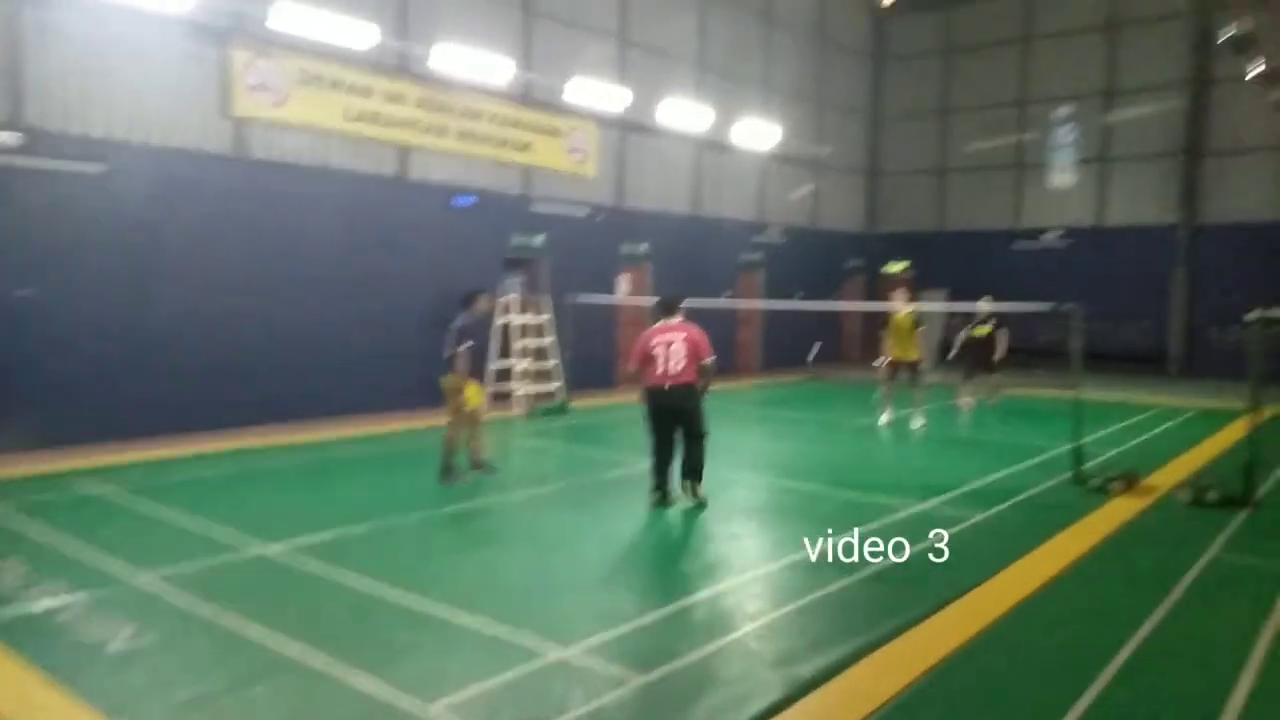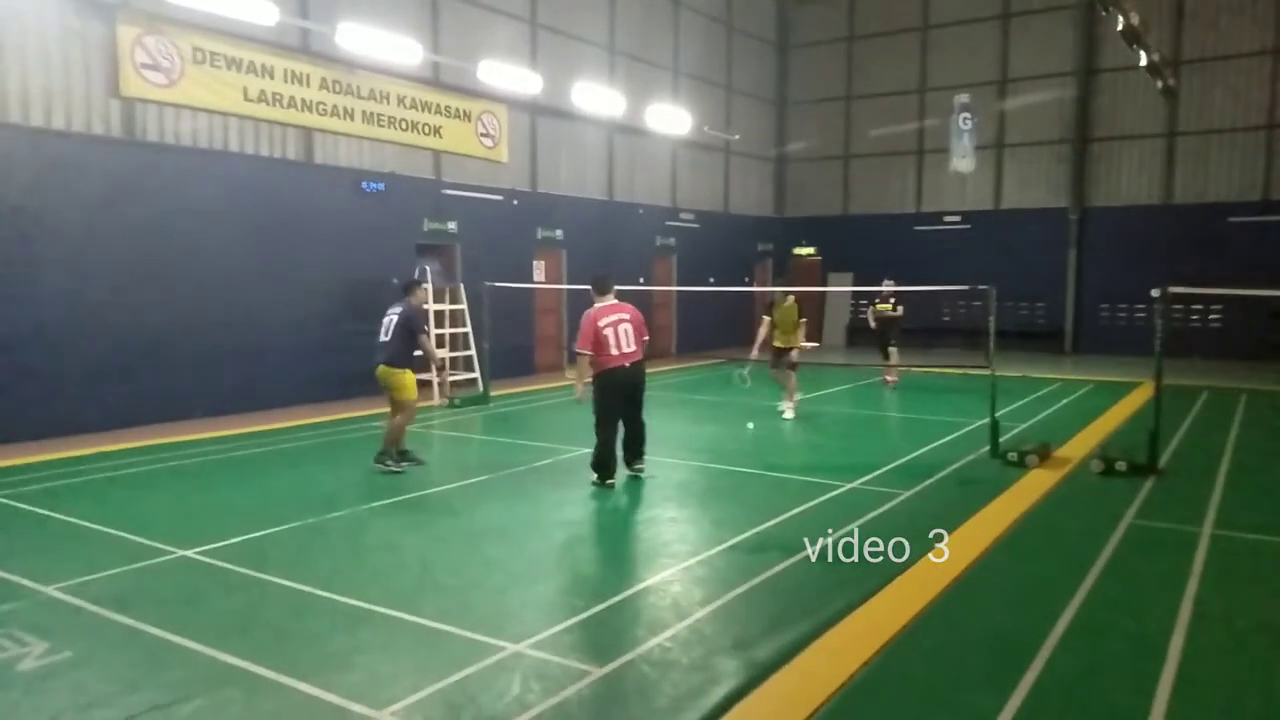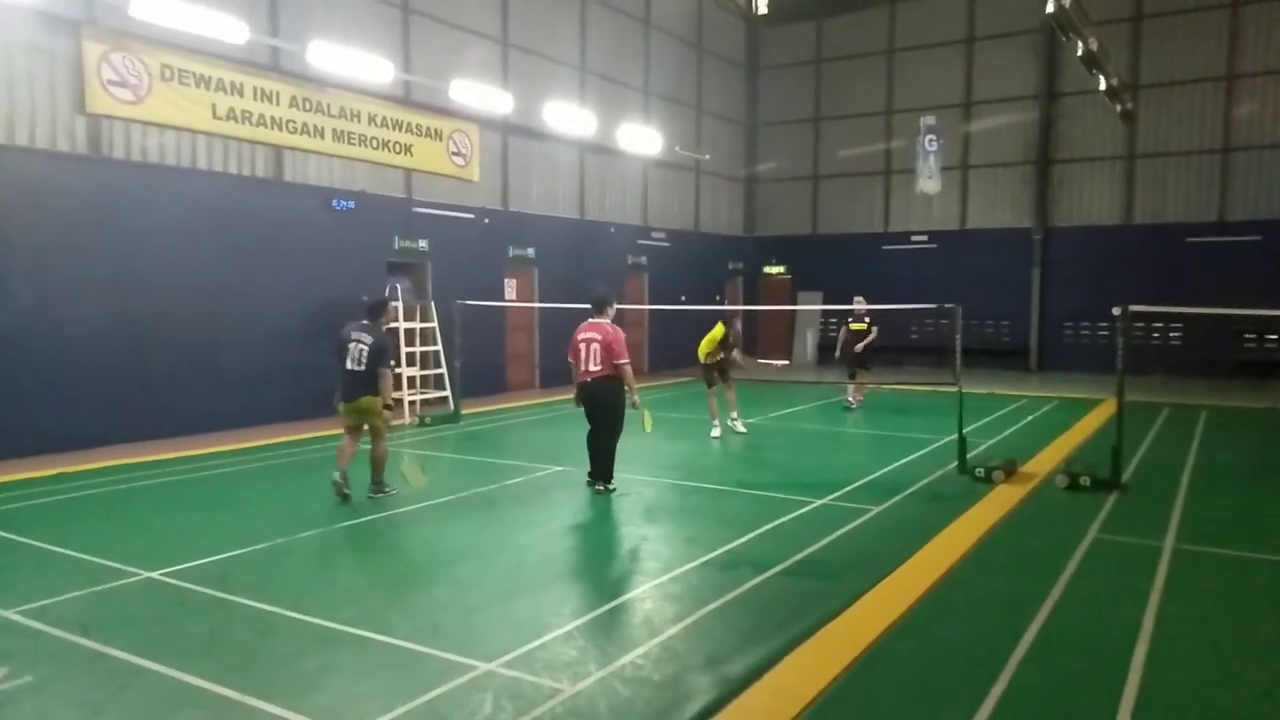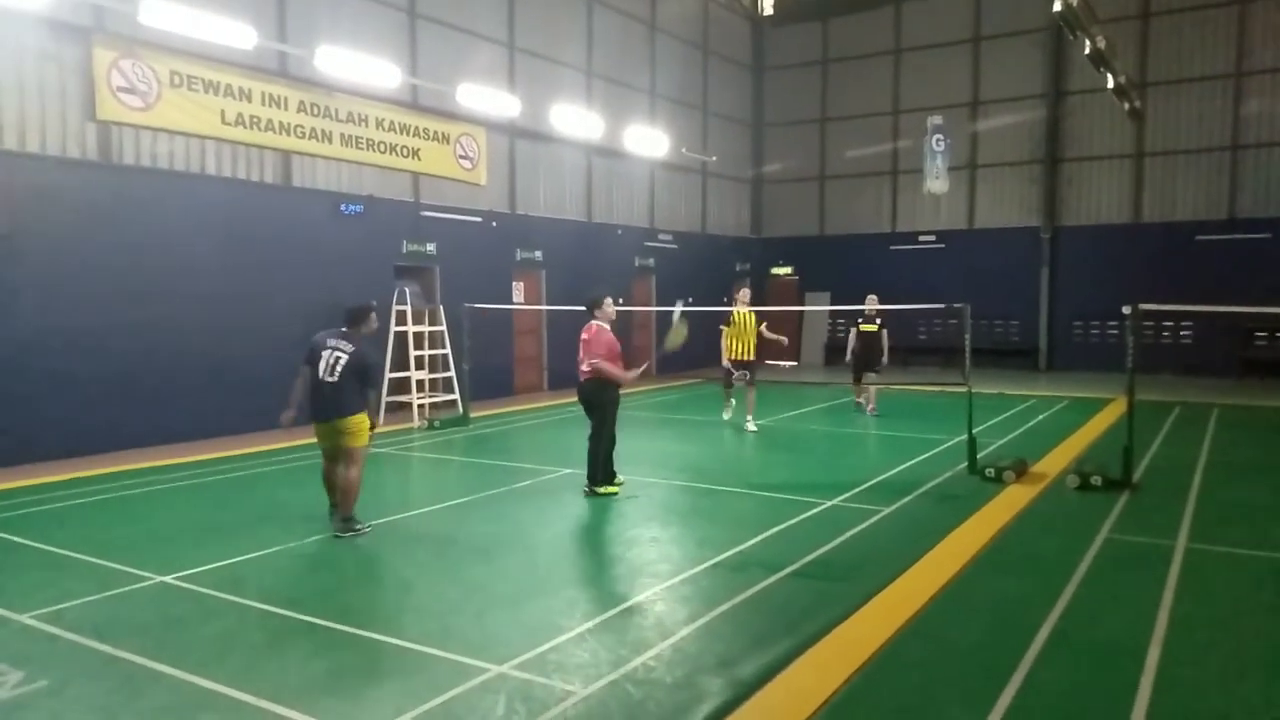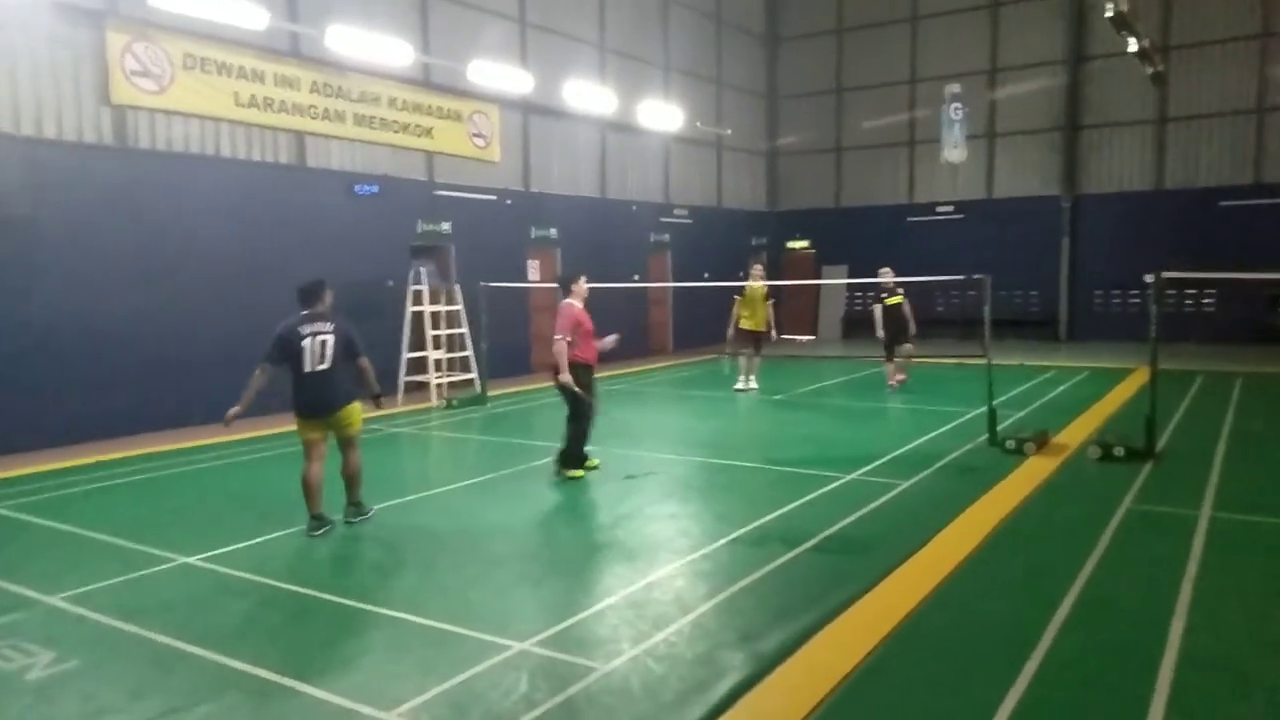
dt=1s
person 1, frame 1
left shoulder: (466, 323)
right shoulder: (468, 325)
right elbow: (460, 358)
right wrist: (459, 388)
left hip: (470, 382)
right hip: (461, 382)
left knee: (476, 419)
right knee: (457, 424)
left ankle: (476, 460)
right ankle: (446, 468)
person 1, frame 2
left shoulder: (394, 310)
right shoulder: (414, 312)
right elbow: (424, 342)
right wrist: (439, 366)
left hip: (383, 365)
right hip: (397, 368)
left knee: (398, 411)
right knee: (407, 411)
left ankle: (401, 452)
right ankle: (385, 454)
person 1, frame 3
left shoulder: (347, 330)
right shoulder: (381, 340)
left elbow: (341, 362)
right elbow: (384, 375)
left wrist: (342, 390)
right wrist: (387, 406)
left hip: (349, 395)
right hip: (372, 397)
left knee: (350, 436)
right knee: (379, 439)
left ankle: (341, 473)
right ankle: (377, 484)
person 1, frame 4
left shoulder: (320, 339)
right shoulder: (364, 354)
left elbow: (304, 375)
right elbow: (370, 393)
left wrist: (292, 408)
right wrist: (370, 422)
left hip: (321, 414)
right hip: (350, 416)
left knee: (331, 461)
right knee: (353, 465)
left ankle: (335, 507)
right ankle: (346, 520)
person 1, frame 5
left shoulder: (286, 331)
right shoulder: (341, 327)
left elbow: (263, 371)
right elbow: (363, 364)
left wrist: (241, 405)
right wrist: (376, 394)
left hip: (307, 407)
right hip: (343, 402)
left knee: (313, 460)
right knee: (351, 451)
left ankle: (316, 518)
right ankle: (354, 506)
person 2, frame 1
left shoulder: (648, 335)
right shoulder: (693, 331)
left elbow: (634, 369)
right elbow: (708, 364)
left wrist: (651, 382)
right wrist: (703, 386)
left hip: (657, 395)
right hip: (685, 392)
left knee: (662, 444)
right knee: (695, 439)
left ankle: (660, 492)
right ankle: (692, 483)
person 2, frame 2
left shoulder: (591, 316)
right shoulder: (630, 310)
left elbow: (585, 354)
right elbow: (644, 340)
left wrist: (580, 383)
left hip: (609, 376)
right hip: (635, 371)
left knee: (606, 427)
right knee: (634, 419)
left ankle: (606, 475)
right ankle: (636, 459)
person 2, frame 3
left shoulder: (581, 330)
right shoulder: (613, 332)
left elbow: (573, 363)
right elbow: (623, 365)
left wrist: (577, 388)
right wrist: (633, 392)
left hip: (586, 387)
right hip: (608, 388)
left knee: (595, 431)
right knee: (608, 435)
left ankle: (594, 475)
right ankle: (603, 480)
person 2, frame 4
left shoulder: (591, 330)
right shoulder: (601, 333)
right elbow: (597, 363)
right wrist: (623, 375)
left hip: (589, 386)
right hip: (600, 388)
left knee: (604, 434)
right knee: (602, 436)
left ankle: (608, 476)
right ankle: (595, 483)
person 2, frame 5
left shoulder: (577, 310)
right shoulder: (569, 310)
right elbow: (560, 341)
left wrist: (602, 344)
right wrist: (564, 372)
left hip: (580, 370)
right hip: (574, 371)
left knee: (579, 415)
right knee: (582, 416)
left ankle: (577, 459)
right ankle: (567, 463)
